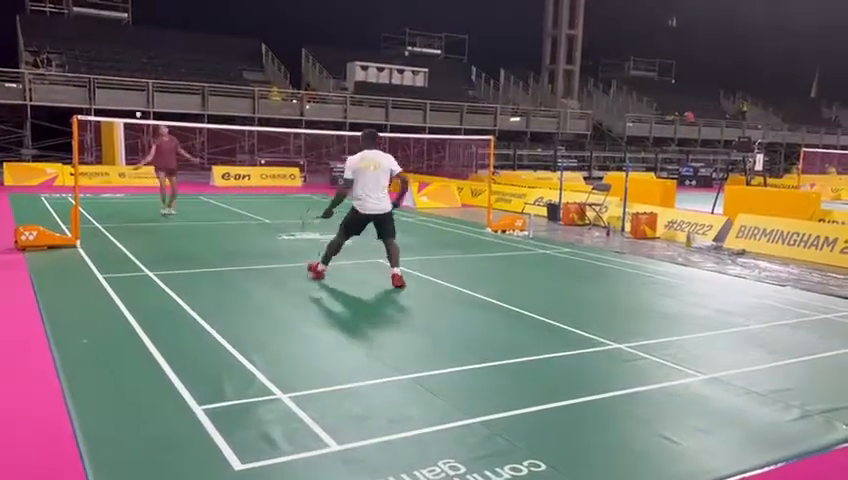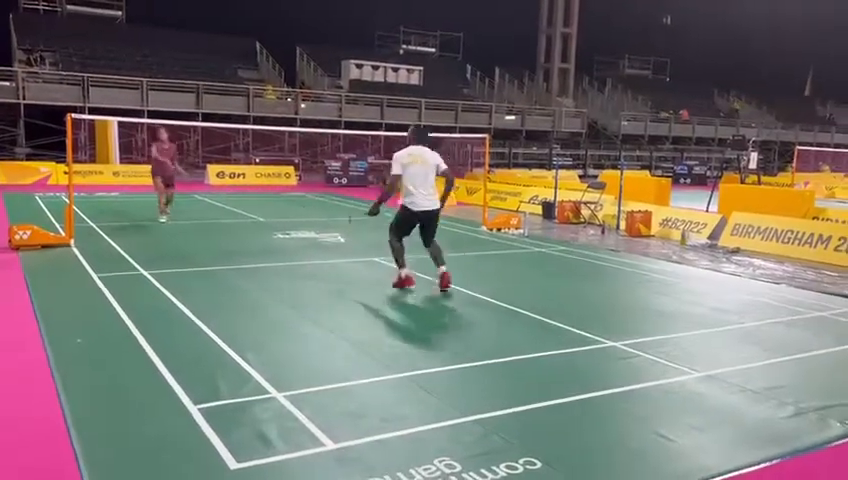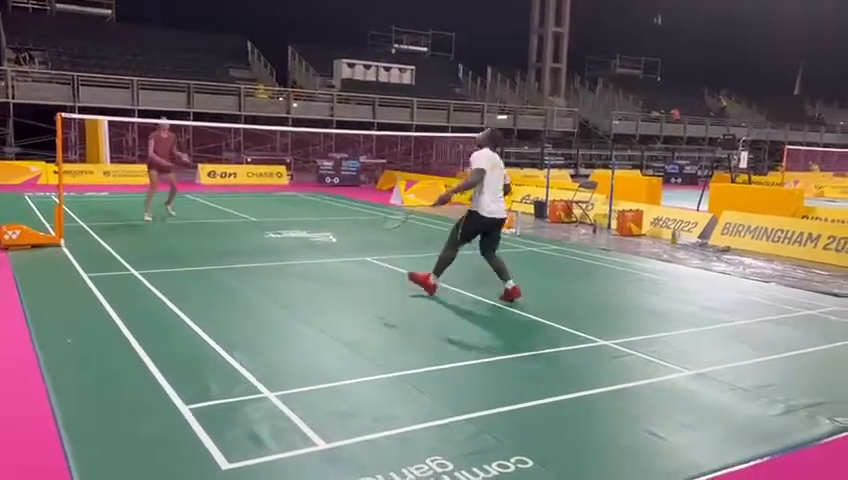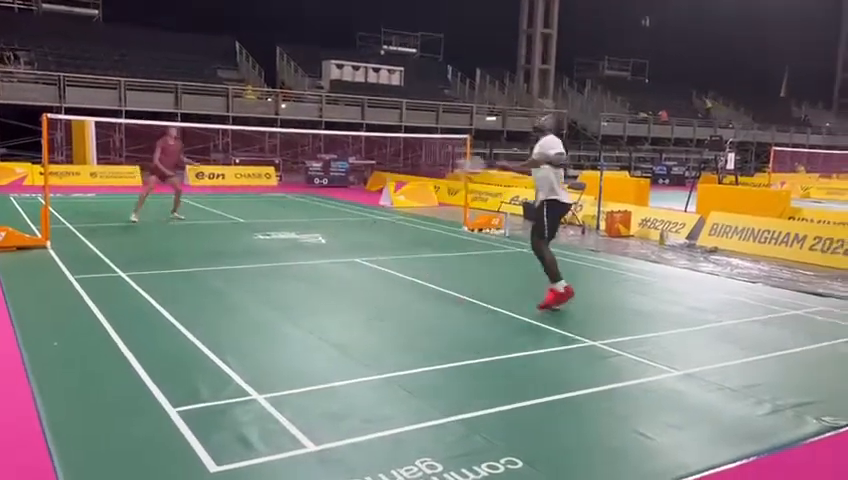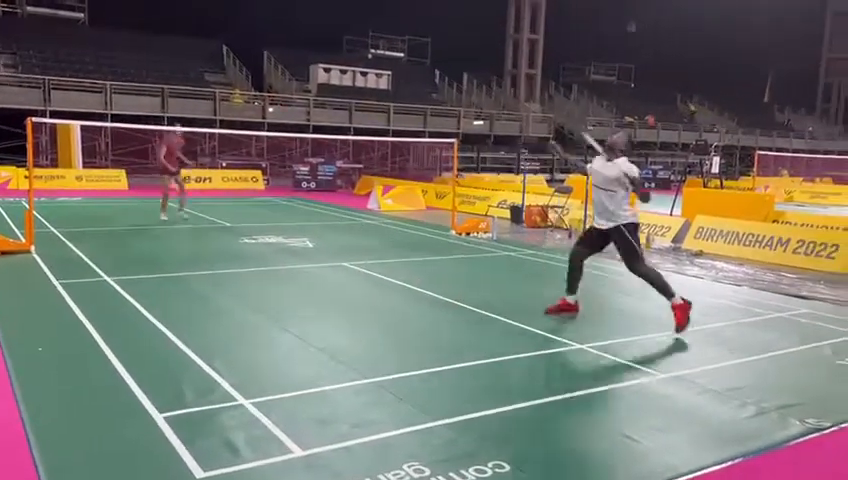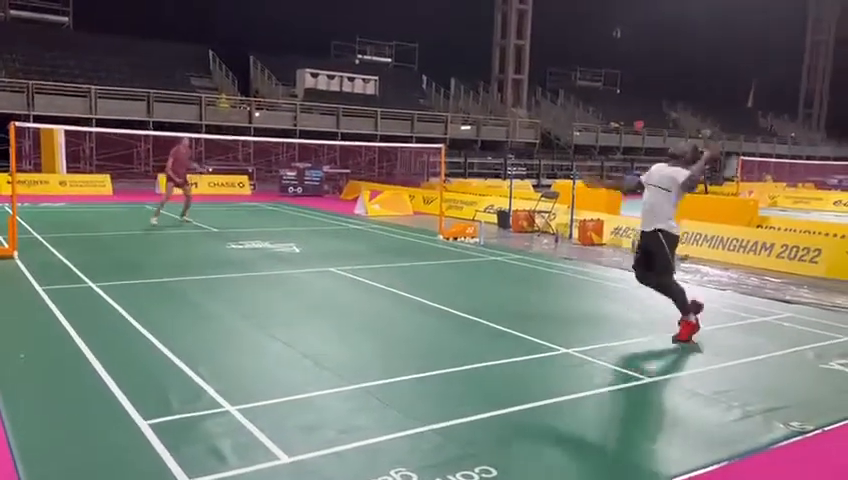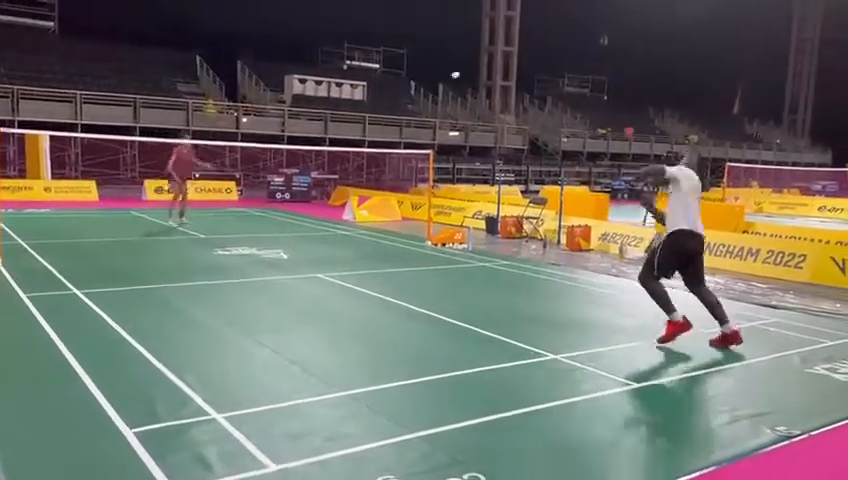
dt=0.3s
person 1, frame 1
left shoulder: (353, 160)
right shoulder: (387, 158)
left elbow: (345, 189)
right elbow: (404, 181)
left wrist: (330, 209)
right wrist: (398, 200)
left hip: (361, 208)
right hip: (384, 208)
left knee: (341, 236)
right knee: (389, 240)
left ankle: (320, 268)
right ankle: (396, 273)
person 1, frame 2
left shoulder: (400, 155)
right shoulder: (433, 155)
left elbow: (393, 185)
right elbow: (451, 178)
left wrist: (376, 205)
right wrist: (443, 199)
left hip: (411, 207)
right hip: (432, 207)
left knee: (395, 236)
right knee: (430, 242)
left ankle: (404, 275)
right ankle: (443, 271)
person 1, frame 3
left shoulder: (481, 155)
right shoulder: (496, 161)
left elbow: (476, 178)
right elbow: (506, 188)
left wrist: (451, 192)
left hip: (482, 212)
right hip: (500, 214)
left knee: (453, 243)
right knee: (489, 253)
left ankle: (431, 280)
right ankle: (511, 287)
person 1, frame 4
left shoulder: (550, 141)
right shoulder: (540, 144)
left elbow: (562, 161)
right elbow: (532, 169)
left wrist: (539, 160)
right wrist: (505, 166)
left hip: (555, 201)
right hip: (549, 200)
left knee: (539, 244)
right knee: (540, 245)
left ankle: (560, 288)
right ankle: (557, 288)
person 1, frame 5
left shoulder: (626, 167)
right shoulder: (598, 160)
left elbow: (645, 197)
right elbow: (587, 170)
left wrist: (636, 182)
left hip: (623, 223)
right hip: (601, 223)
left knee: (637, 266)
right knee: (575, 255)
left ankle: (678, 304)
right ankle: (569, 301)
person 1, frame 6
left shoulder: (682, 174)
right shoulder: (657, 169)
left elbow: (688, 185)
right elbow: (633, 184)
left wrist: (704, 159)
right wrist: (603, 183)
left hip: (663, 232)
right hip: (649, 231)
left knee: (664, 279)
right knee: (643, 276)
left ankle: (689, 319)
right ankle: (688, 305)
person 1, frame 7
left shoulder: (684, 173)
right shoulder: (691, 181)
left elbow: (655, 171)
left wrist: (639, 176)
right wrist: (653, 209)
left hip: (682, 234)
right hip: (694, 236)
left knee: (647, 277)
right knee: (698, 288)
left ankle: (676, 320)
right ankle: (730, 331)
